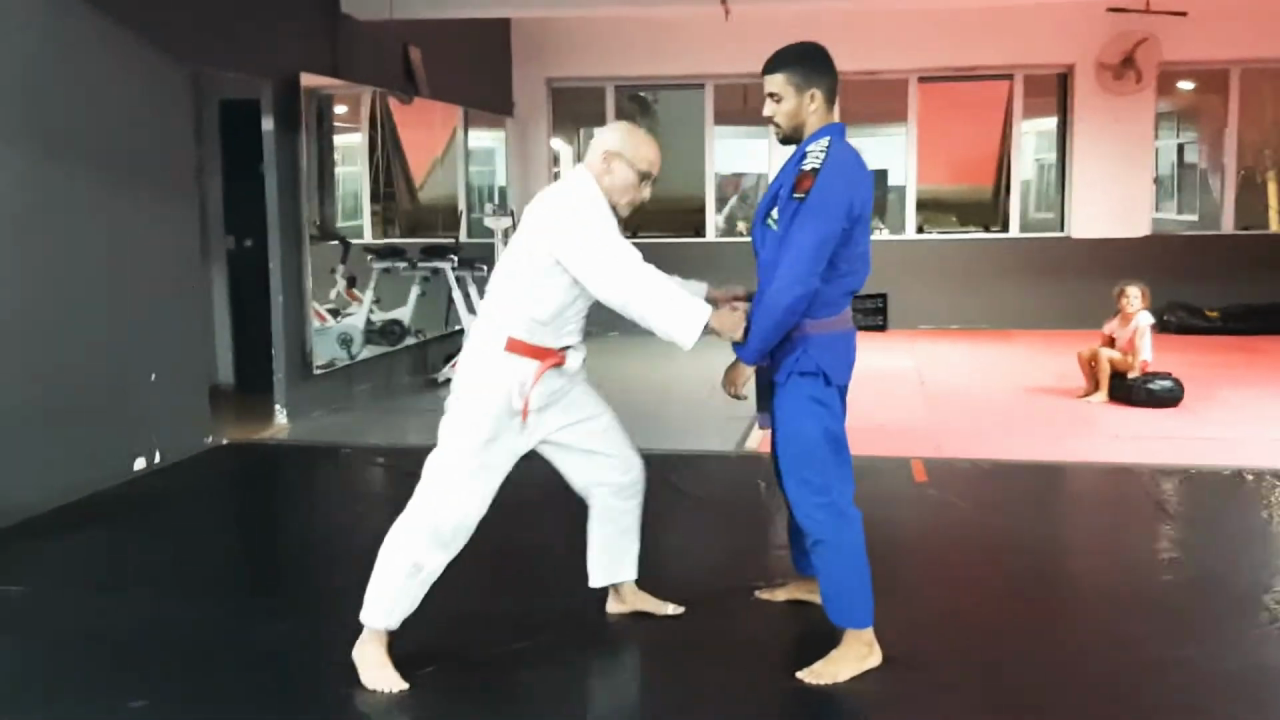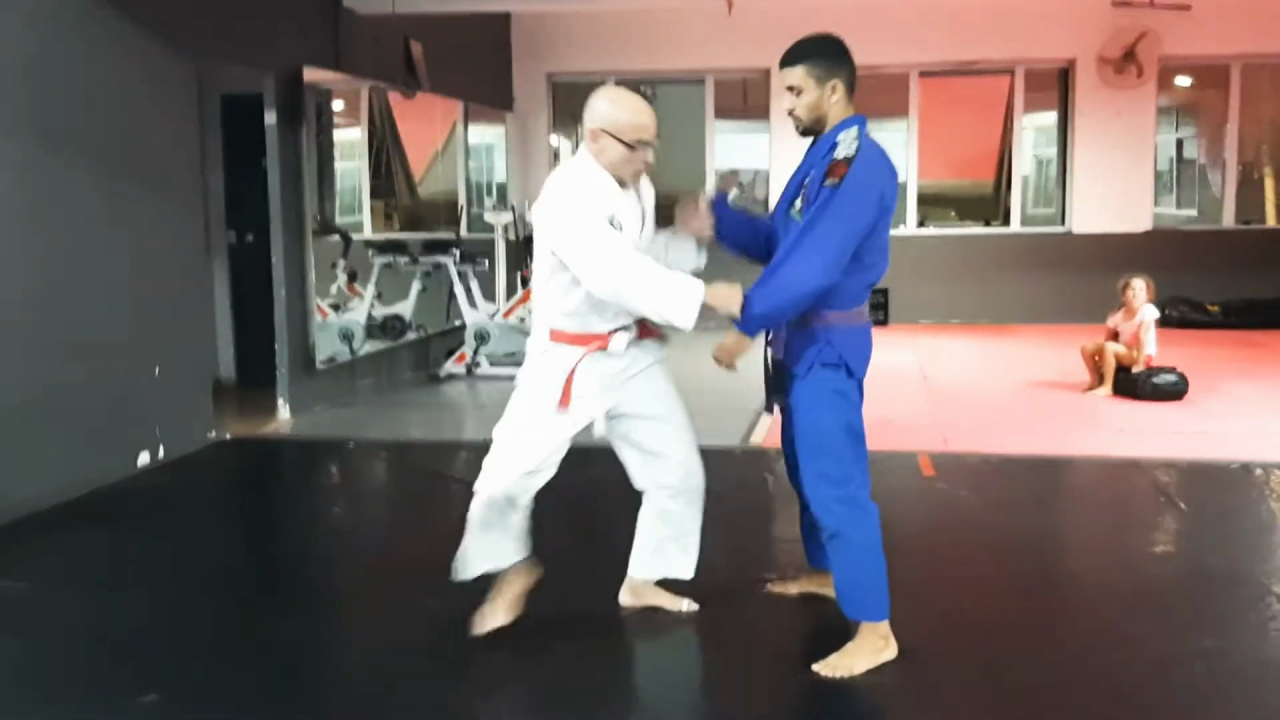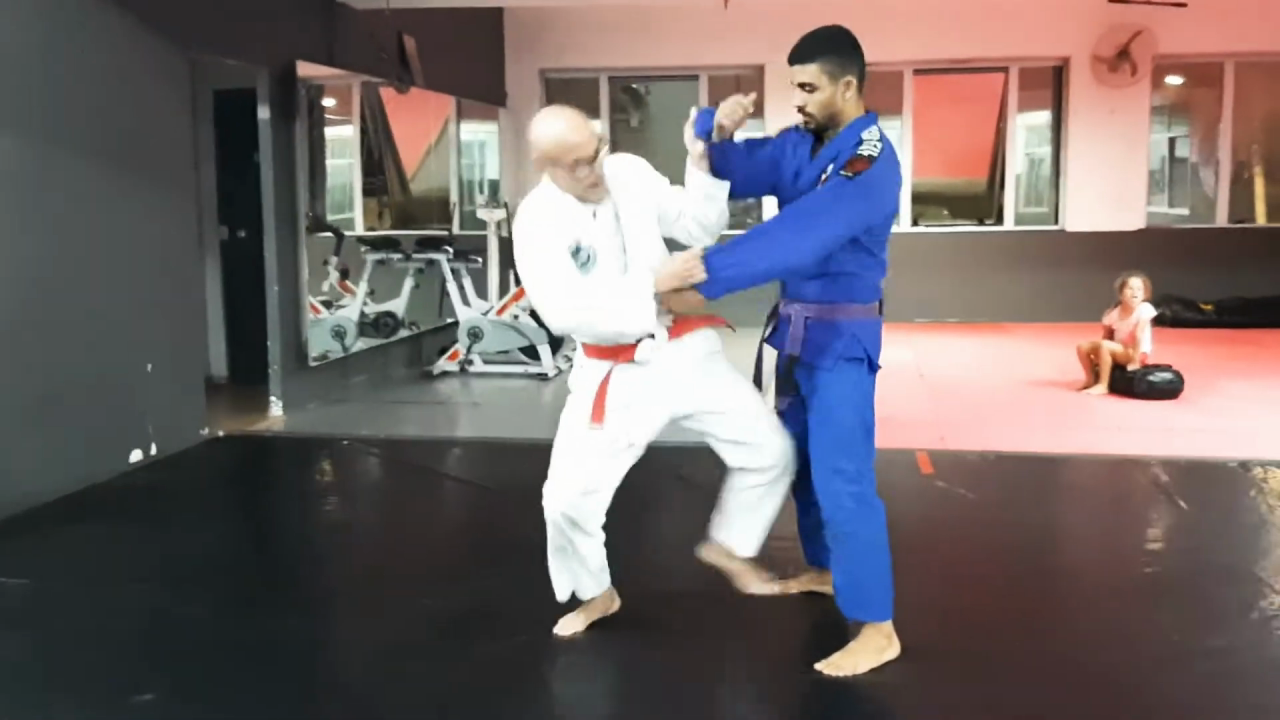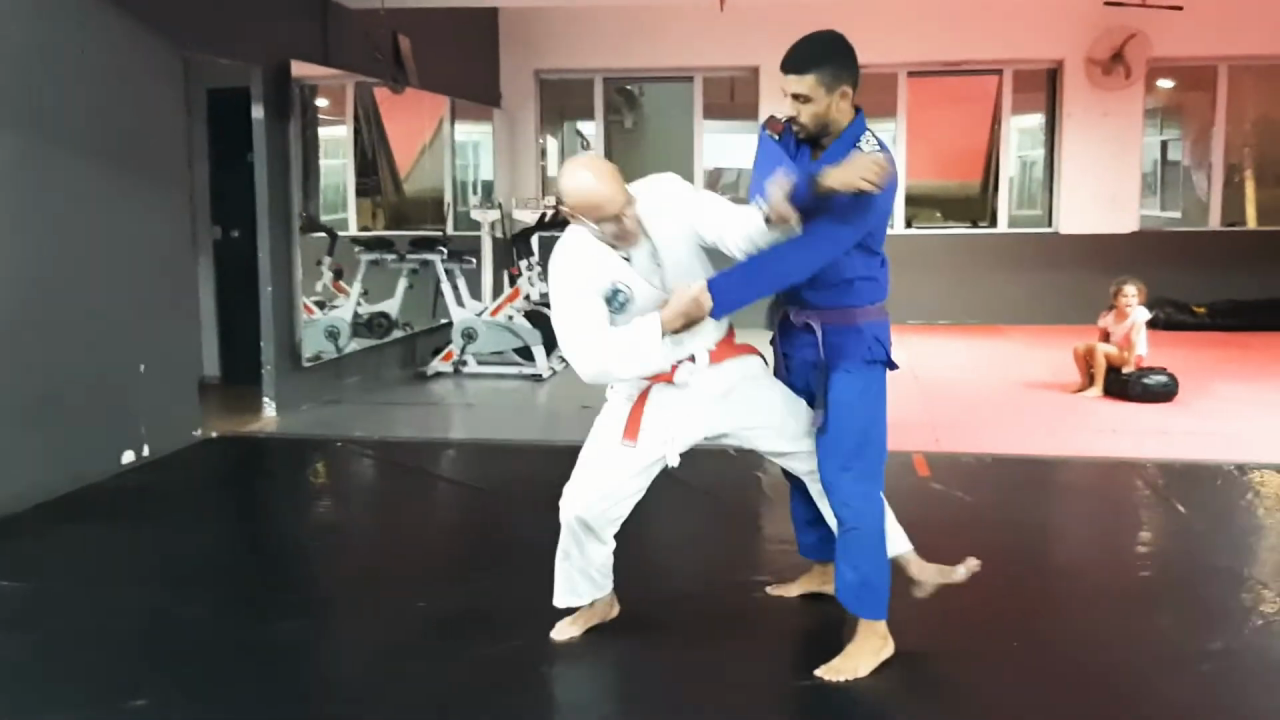
dt=0.2s
person 1, frame 1
left shoulder: (828, 171)
right shoulder: (817, 162)
left elbow: (795, 278)
left wrist: (746, 354)
right wrist: (740, 305)
left hip: (808, 349)
right hip: (795, 346)
left knee: (819, 485)
right knee: (798, 475)
left ankle: (860, 637)
right ankle: (815, 577)
person 1, frame 2
left shoulder: (858, 164)
right shoulder: (821, 158)
left elbow: (815, 266)
right elbow: (778, 244)
left wrist: (745, 324)
right wrist: (720, 218)
left hip: (829, 342)
right hip: (803, 339)
left knee: (836, 480)
right knee: (806, 466)
left ankle: (874, 632)
right ankle: (825, 571)
person 1, frame 3
left shoulder: (871, 163)
right shoulder: (802, 142)
left elbow: (798, 240)
right elbow: (736, 172)
left wrist: (701, 272)
right wrist: (719, 127)
left hip: (841, 337)
right hip: (796, 330)
left knee: (842, 478)
right knee: (802, 462)
left ankle: (877, 630)
right ankle: (824, 567)
person 1, frame 4
left shoulder: (871, 166)
right shoulder: (788, 139)
left elbow: (808, 256)
right elbow: (773, 193)
left wrist: (710, 296)
right wrist: (812, 181)
left hip: (852, 337)
right hip: (797, 331)
left knee: (848, 475)
left ankle: (873, 632)
right ankle: (822, 565)
person 2, frame 1
left shoulder: (594, 213)
right shoulder: (568, 207)
left elbow: (636, 278)
right elbow: (623, 286)
left wrist: (705, 294)
right wrist: (708, 317)
left hip: (560, 376)
right hip: (503, 373)
left knee: (620, 474)
right knee: (449, 502)
left ankle: (622, 590)
right ankle: (373, 637)
person 2, frame 2
left shoulder: (637, 187)
right shoulder: (567, 193)
right elbow: (612, 276)
left wrist: (692, 235)
right wrist: (704, 294)
left hip: (632, 356)
right hip: (566, 361)
left knee: (679, 471)
right knee: (505, 478)
left ankle: (644, 583)
right ankle: (514, 571)
person 2, frame 3
left shoulder: (630, 174)
right shoulder: (535, 222)
left elbow: (701, 229)
right elbow: (565, 308)
left wrist: (701, 162)
right wrist: (653, 284)
left hip: (684, 351)
right hip: (613, 373)
left knee: (769, 449)
right knee: (571, 499)
left ankle: (727, 547)
right ankle: (596, 594)
person 2, frame 4
left shoulder: (663, 193)
right shoulder: (573, 262)
left elbow: (748, 234)
right elbow: (593, 359)
right wrist: (664, 322)
left hip: (726, 372)
right hip: (650, 392)
left knee: (825, 453)
right knee: (586, 502)
left ankle: (912, 565)
right ankle: (596, 601)
